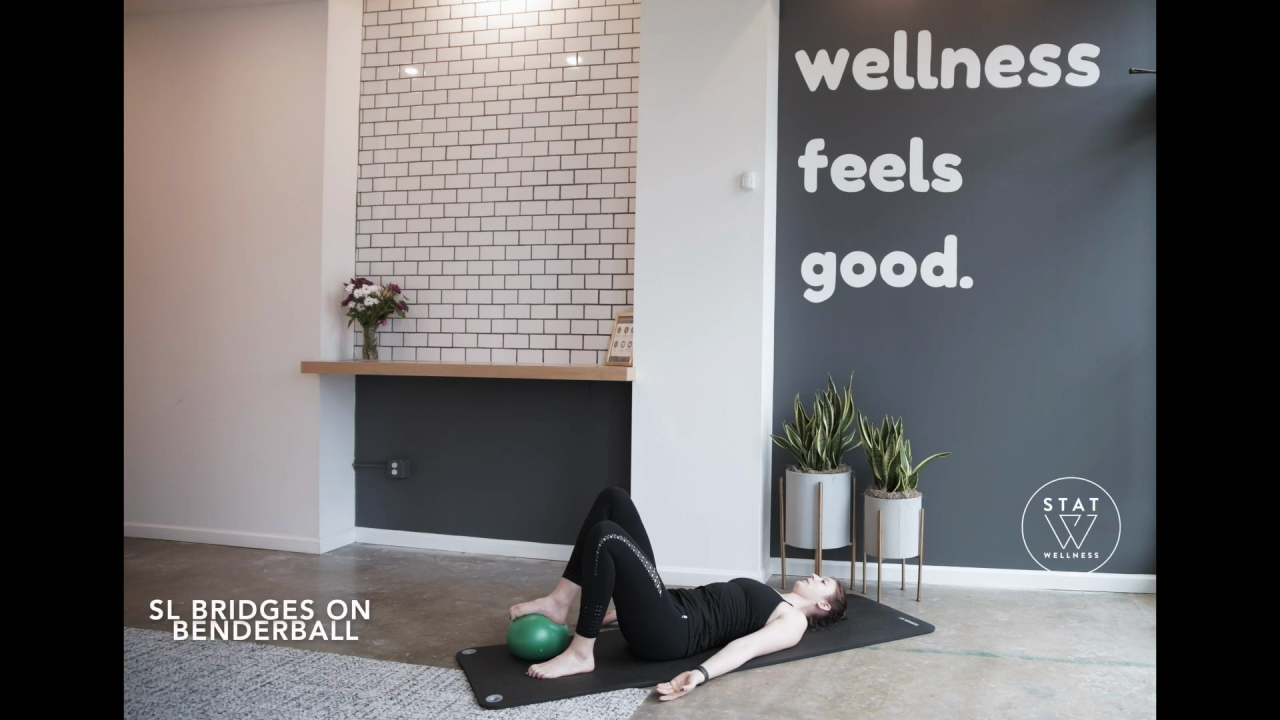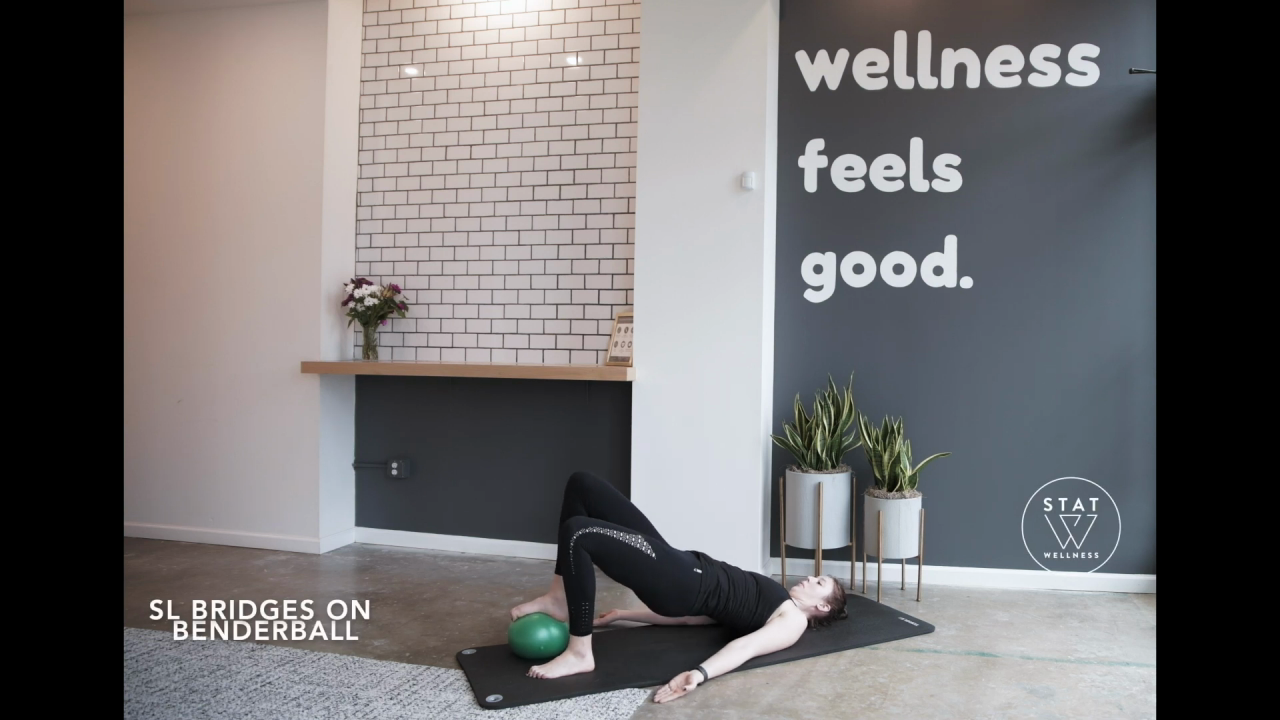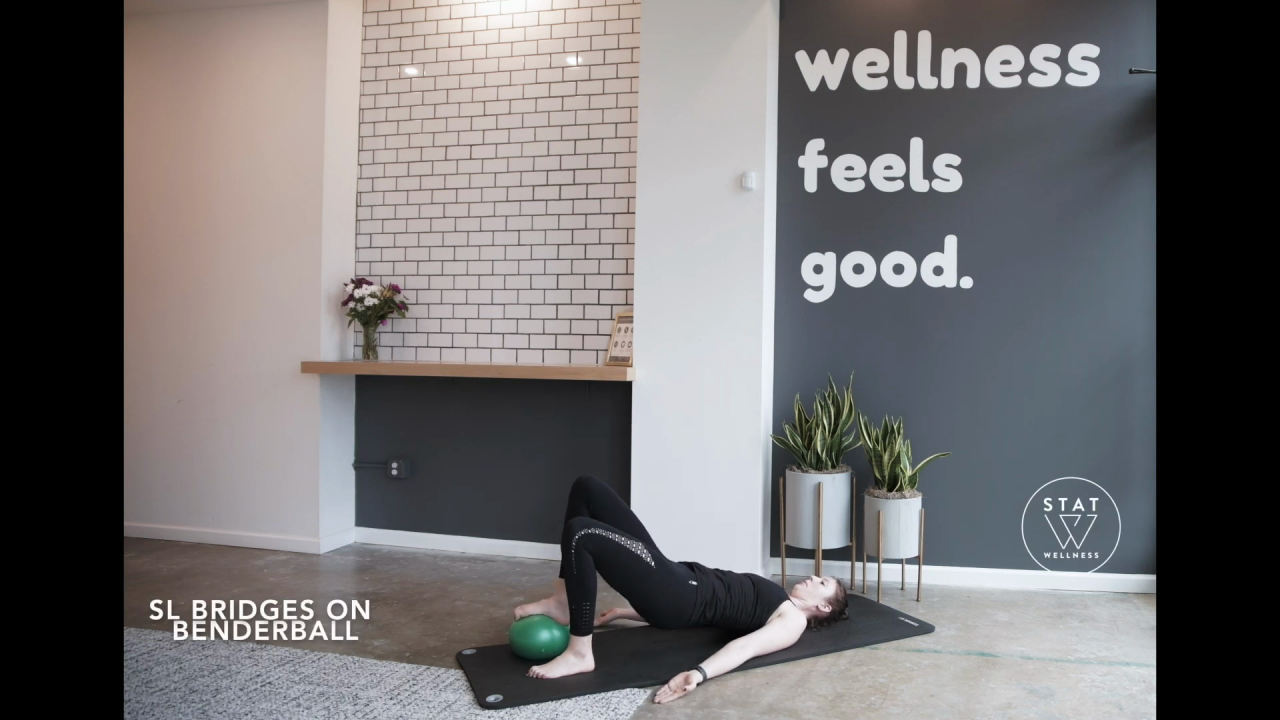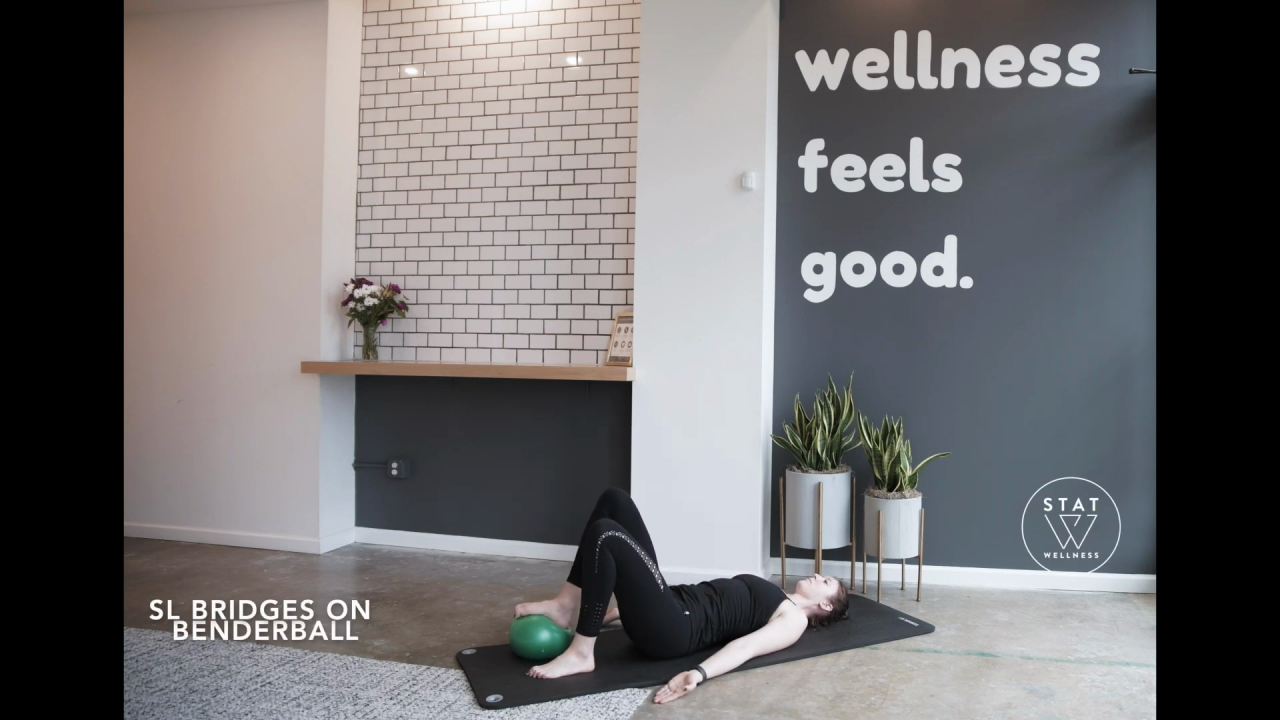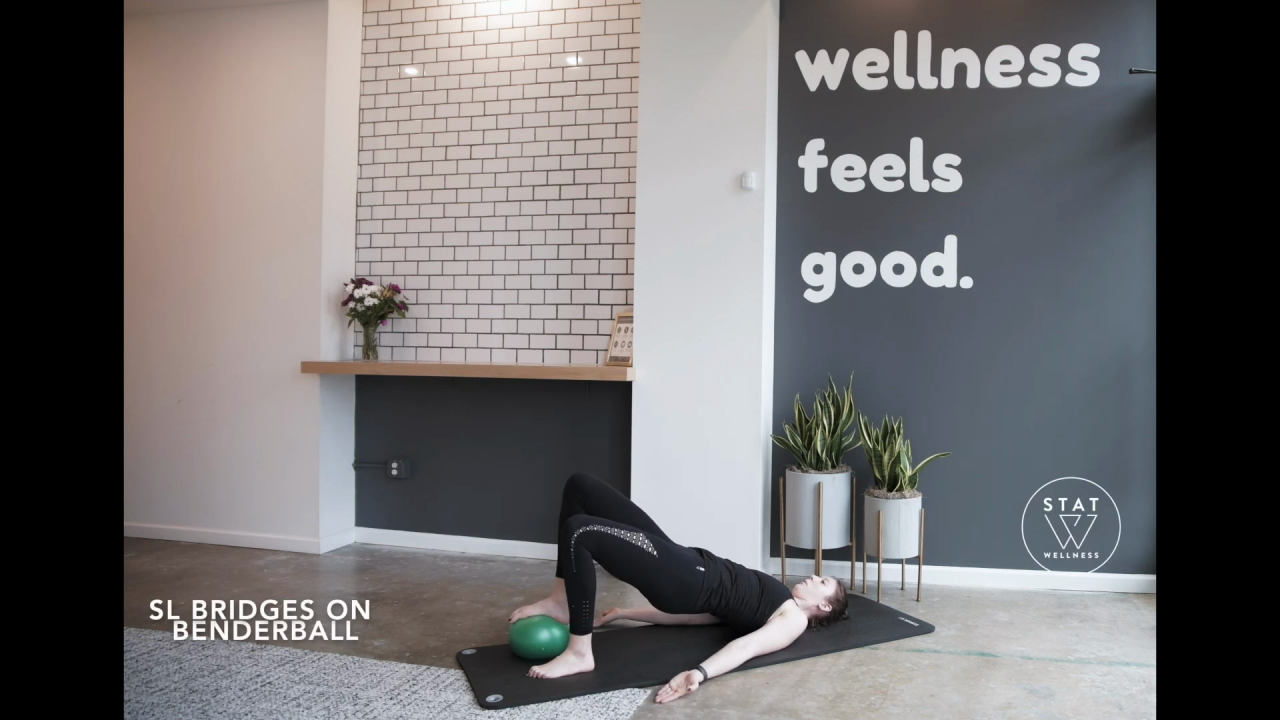
dt=1s
person 1, frame 1
left shoulder: (793, 621)
right shoulder: (767, 601)
left elbow: (746, 647)
left wrist: (699, 674)
right wrist: (618, 611)
left hip: (666, 633)
right hip: (665, 612)
left knee: (605, 535)
right knee: (613, 499)
left ankle: (580, 655)
right ankle: (558, 602)
person 1, frame 2
left shoulder: (793, 621)
right shoulder: (771, 603)
left elbow: (747, 647)
left wrist: (699, 674)
right wrist: (622, 614)
left hip: (680, 581)
right hip: (676, 573)
left knee: (577, 533)
right knee: (581, 484)
left ankle: (580, 654)
right ankle: (559, 599)
person 1, frame 3
left shoulder: (793, 621)
right shoulder: (771, 603)
left elbow: (747, 647)
left wrist: (697, 674)
right wrist: (622, 611)
left hip: (676, 596)
right hip: (674, 580)
left knee: (580, 533)
right knee: (587, 488)
left ankle: (579, 654)
right ankle: (562, 603)
person 1, frame 4
left shoulder: (794, 619)
right shoulder: (771, 603)
left elbow: (746, 647)
left wrist: (697, 674)
right wrist: (621, 608)
left hip: (670, 629)
right hip: (669, 607)
left knee: (604, 534)
right knee: (614, 500)
left ankle: (580, 655)
right ankle: (566, 606)
person 1, frame 5
left shoulder: (794, 619)
right shoulder: (770, 603)
left elbow: (747, 647)
left wrist: (699, 673)
right wrist: (618, 614)
left hip: (684, 578)
right hip: (677, 566)
left knee: (578, 532)
right knee: (579, 486)
left ankle: (579, 654)
right ankle: (562, 602)
